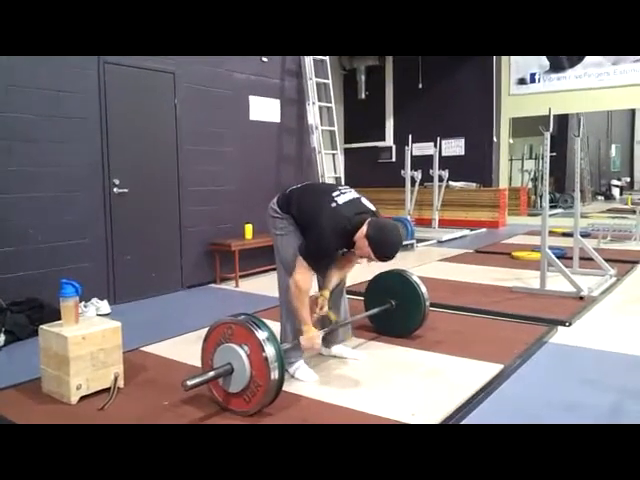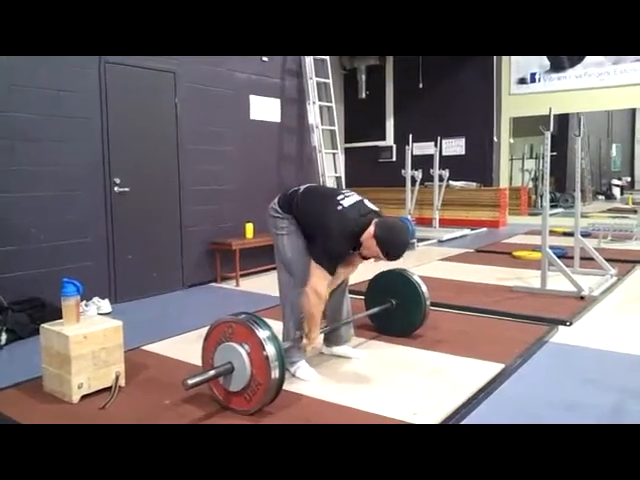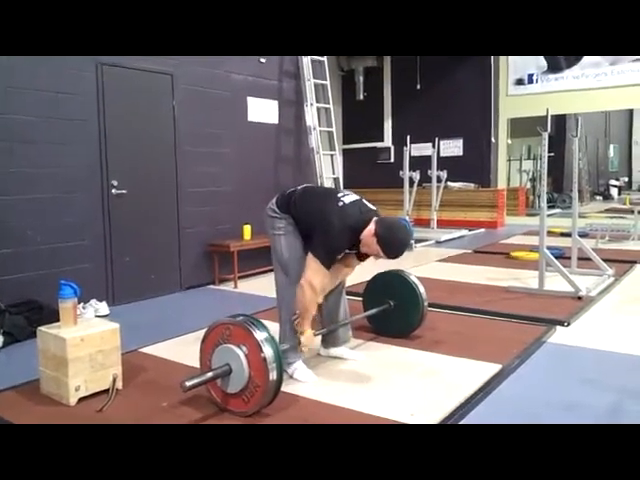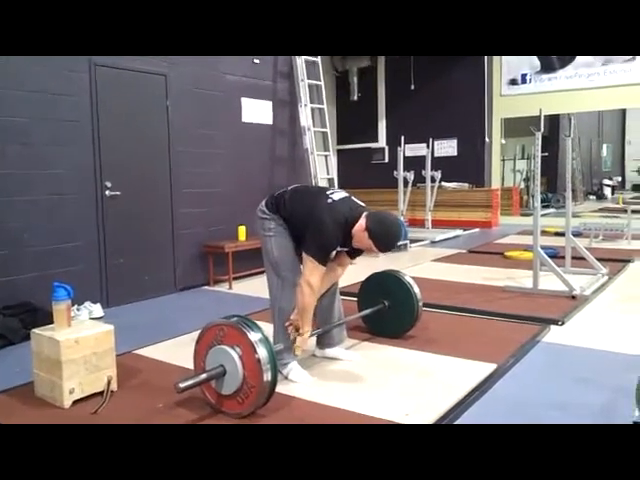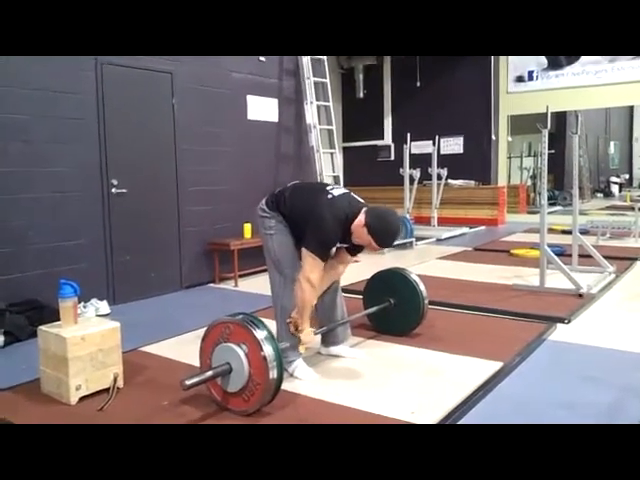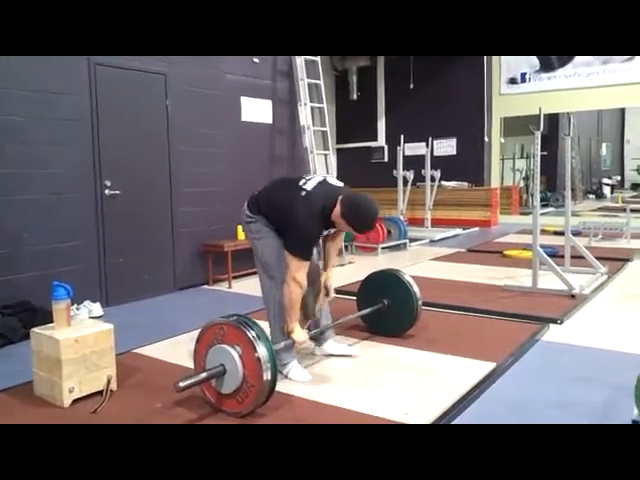
dt=0.4s
person 1, frame 1
left shoulder: (376, 227)
right shoulder: (329, 231)
left elbow: (347, 260)
right elbow: (299, 282)
left wrist: (325, 293)
right wrist: (308, 331)
left hip: (316, 208)
right hip: (286, 215)
left knee: (335, 280)
right knee: (293, 280)
left ankle: (333, 342)
right ankle: (292, 357)
person 1, frame 2
left shoulder: (378, 226)
right shoulder: (338, 234)
left elbow: (349, 264)
right elbow: (314, 289)
left wrist: (325, 292)
right wrist: (312, 335)
left hip: (316, 211)
right hip: (287, 215)
left knee: (338, 280)
right knee: (299, 281)
left ankle: (336, 342)
right ankle: (293, 356)
person 1, frame 3
left shoulder: (374, 227)
right shoulder: (337, 230)
left elbow: (345, 266)
right elbow: (309, 282)
left wrist: (316, 298)
right wrist: (305, 329)
left hip: (312, 215)
right hip: (284, 216)
left knee: (335, 281)
right knee: (294, 282)
left ankle: (334, 343)
right ankle: (291, 358)
person 1, frame 4
left shoulder: (362, 226)
right shoulder: (328, 227)
left elbow: (337, 267)
right elbow: (308, 282)
left wrist: (305, 307)
right wrist: (305, 330)
left hip: (303, 219)
right hip: (275, 218)
left knee: (329, 281)
right knee: (288, 282)
left ankle: (329, 343)
right ankle: (285, 358)
person 1, frame 5
left shoulder: (362, 223)
right shoulder: (327, 223)
left elbow: (337, 265)
right elbow: (308, 278)
left wrist: (309, 302)
right wrist: (304, 326)
left hip: (303, 217)
right hip: (276, 216)
left knee: (330, 280)
right knee: (289, 280)
left ankle: (334, 341)
right ankle: (289, 357)
person 1, frame 6
left shoulder: (347, 203)
right shoulder: (307, 220)
left elbow: (334, 236)
right elbow: (295, 278)
left wrist: (328, 271)
right wrist: (294, 327)
left hip: (287, 213)
right hip: (261, 219)
right knee: (279, 281)
left ankle: (324, 340)
right ankle: (284, 358)
